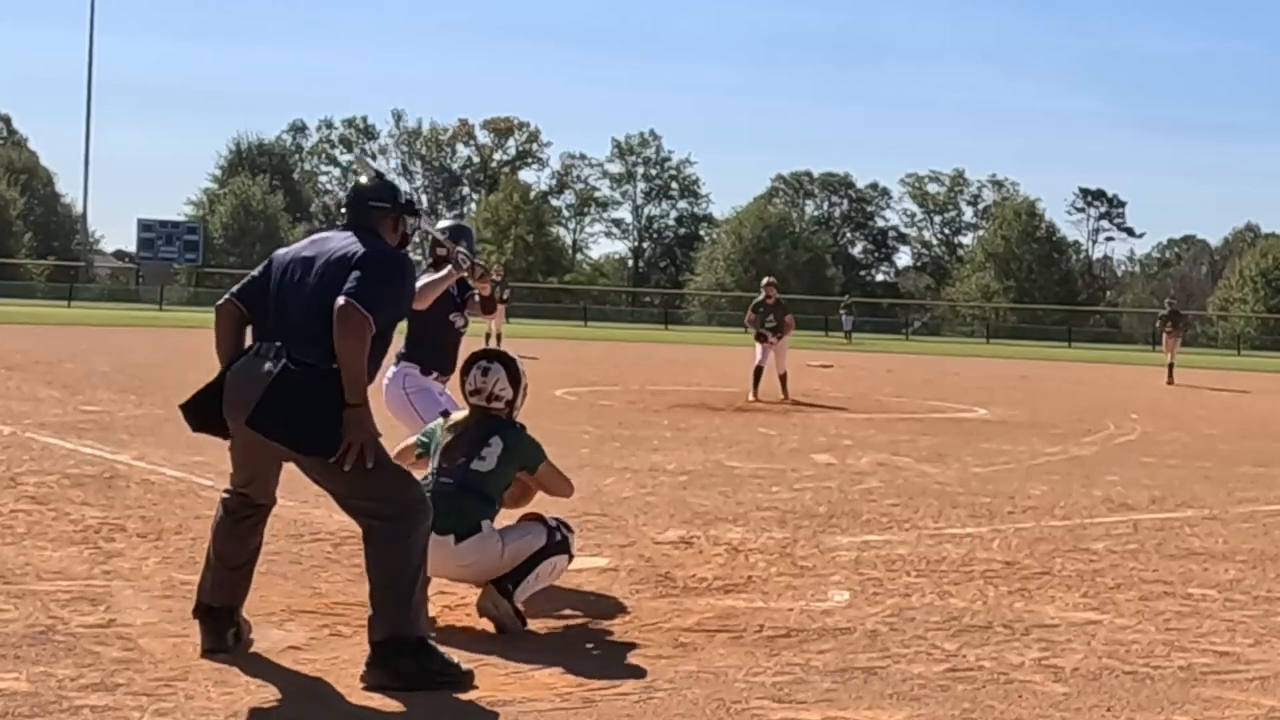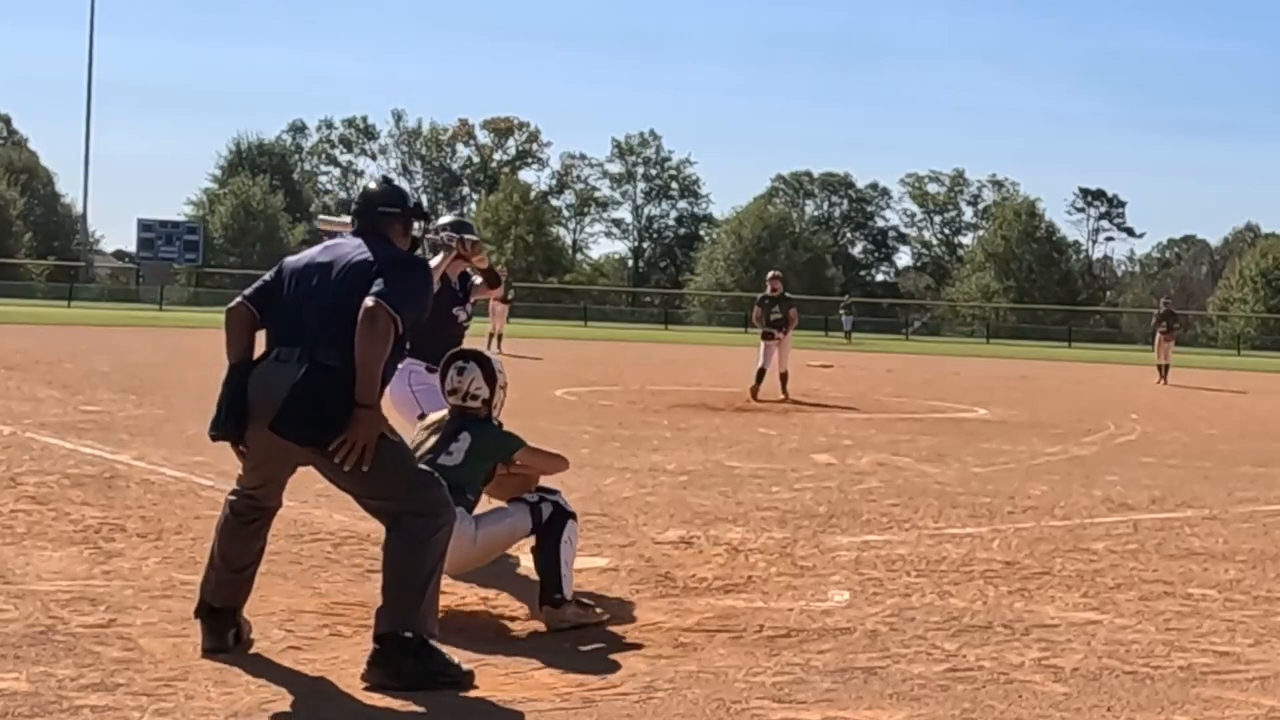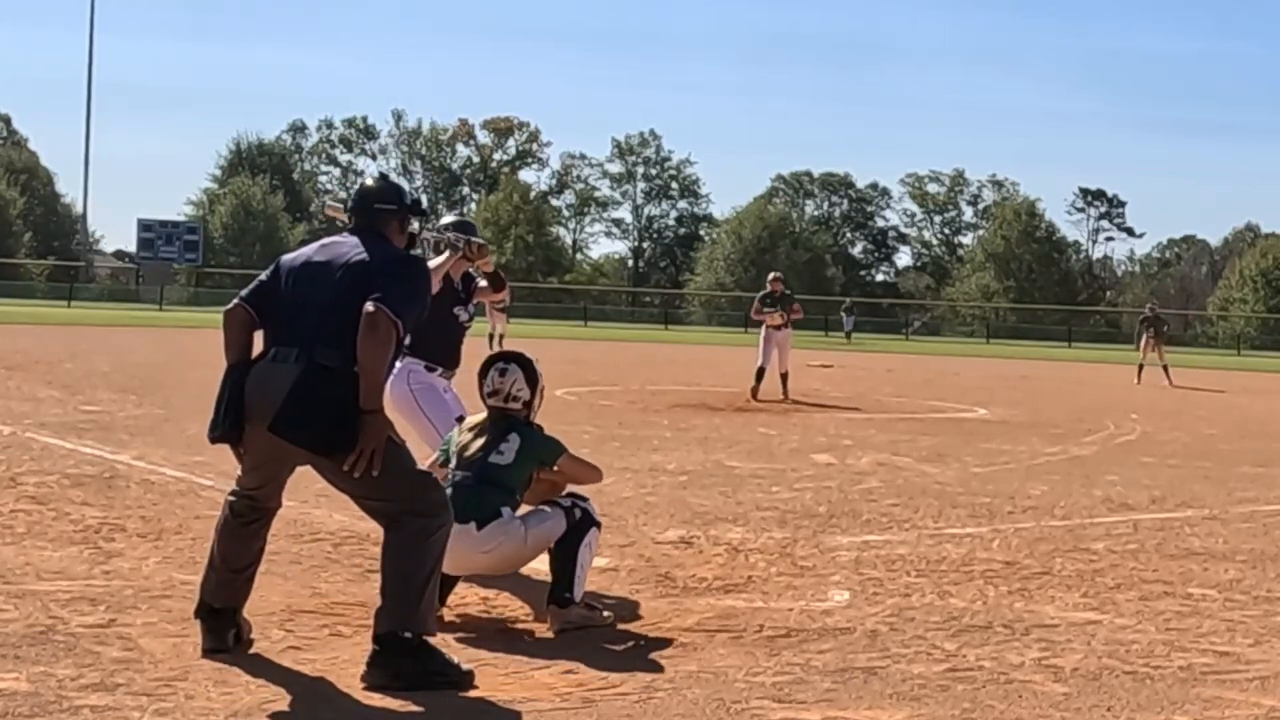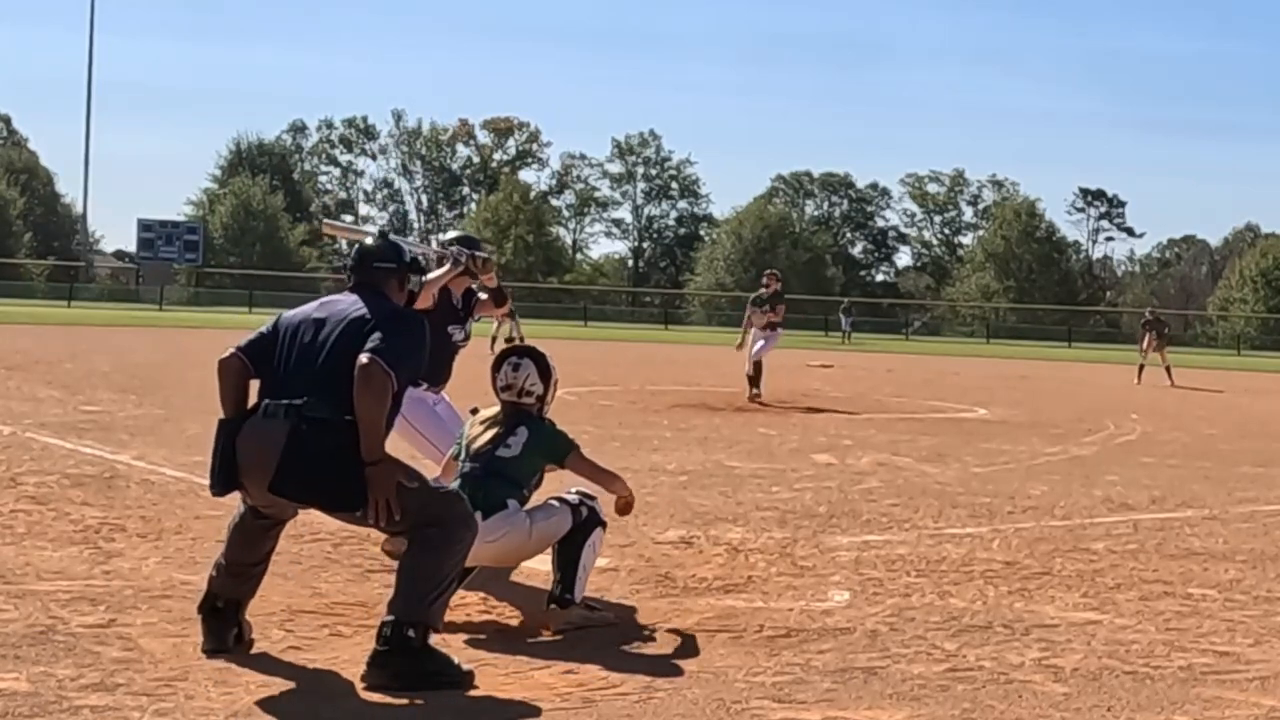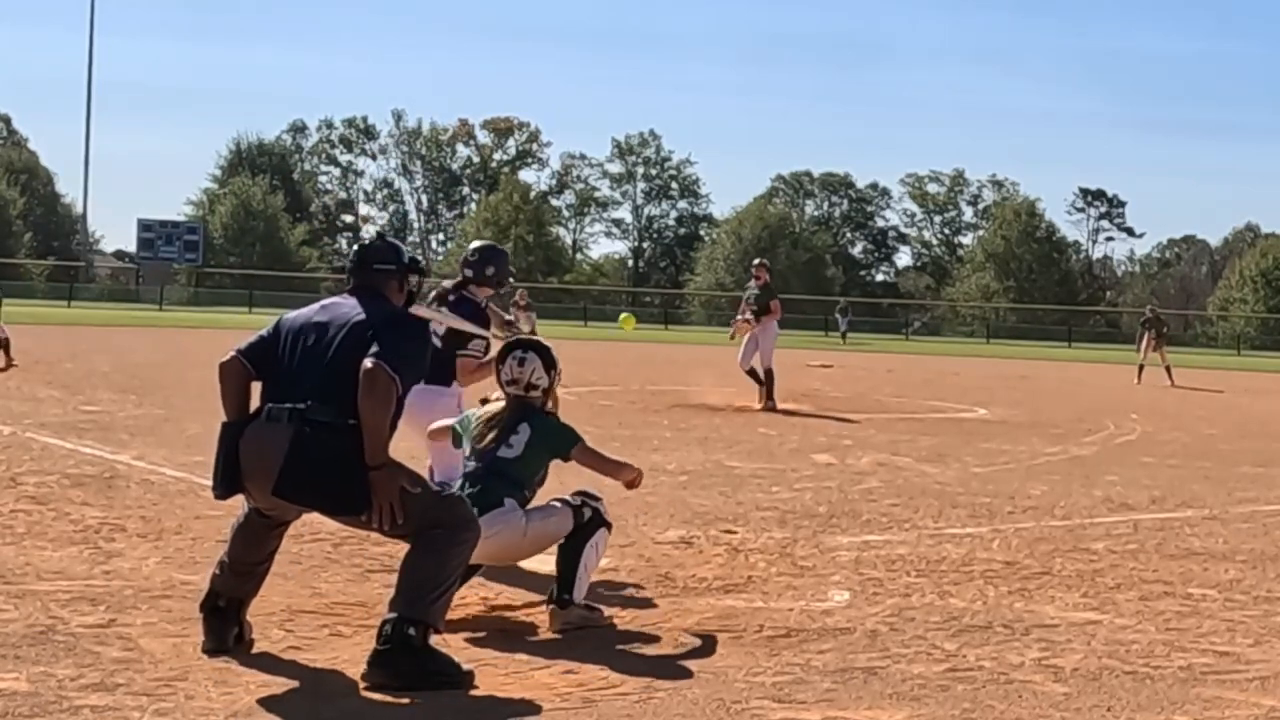
dt=0.7s
person 1, frame 1
left shoulder: (291, 252)
right shoulder: (389, 261)
left elbow: (228, 310)
right elbow: (349, 316)
left wrist: (232, 387)
right wrist: (356, 404)
left hip: (248, 391)
right hip: (307, 400)
left knee: (245, 499)
right knee: (400, 508)
left ankle: (218, 619)
right ankle: (397, 650)
person 1, frame 2
left shoulder: (301, 259)
right shoulder: (406, 266)
left elbow: (239, 312)
right elbow: (374, 317)
left wrist: (242, 393)
right wrist: (366, 407)
left hip: (266, 396)
right hip: (327, 405)
left knee: (251, 502)
right knee: (425, 509)
left ankle: (219, 618)
right ankle: (399, 648)
person 1, frame 3
left shoulder: (297, 257)
right shoulder: (403, 265)
left elbow: (237, 314)
right elbow: (376, 322)
left wrist: (243, 392)
right wrist: (371, 411)
left hip: (263, 399)
right hip: (326, 404)
left knee: (251, 502)
right knee: (423, 510)
left ankle: (218, 617)
right ankle: (398, 648)
person 1, frame 4
left shoulder: (298, 314)
right shoulder: (402, 320)
left elbow: (231, 362)
right elbow: (370, 373)
left wrist: (241, 439)
right wrist: (374, 463)
left hip: (255, 456)
right hip: (321, 456)
left knee: (266, 503)
right knee: (450, 518)
left ankle: (220, 616)
right ankle: (401, 647)
person 1, frame 5
left shoulder: (296, 318)
right shoulder: (403, 324)
left elbow: (232, 367)
right elbow: (375, 377)
left wrist: (245, 442)
right wrist: (378, 467)
left hip: (258, 459)
right hip: (325, 459)
left knee: (267, 507)
right knee: (453, 522)
left ankle: (221, 616)
right ankle: (401, 647)
person 2, frame 1
left shoulder: (442, 427)
right shoulder: (515, 439)
left elbow: (401, 456)
right elbow: (565, 489)
right hip: (471, 553)
right knee: (560, 537)
right ankle: (504, 593)
person 2, frame 2
left shoulder: (427, 427)
right shoulder: (488, 435)
right elbow: (559, 463)
right wrist: (510, 468)
right hip: (451, 544)
right knee: (552, 506)
right ankle: (559, 604)
person 2, frame 3
left shoulder: (463, 430)
right shoulder: (532, 438)
right elbow: (594, 475)
right wrist: (544, 475)
left hip: (445, 549)
right hip: (492, 546)
right knee: (579, 511)
right ankle: (566, 605)
person 2, frame 4
left shoulder: (477, 422)
right shoulder: (543, 432)
left elbow: (447, 475)
right elbow: (609, 481)
right wrist: (625, 493)
right hip: (496, 537)
right knee: (584, 507)
right ankle: (566, 605)
person 2, frame 5
left shoulder: (480, 417)
right shoulder: (547, 427)
left elbow: (434, 431)
right elbow: (615, 469)
right wrist: (632, 471)
right hip: (500, 533)
right knee: (589, 509)
right ankle: (566, 606)
person 3, frame 1
left shoulder: (461, 288)
right shoulder: (431, 283)
left elbow: (488, 310)
right elbow: (417, 300)
left wrist: (484, 284)
right wrist: (453, 270)
left hip: (434, 385)
right hip: (409, 383)
person 3, frame 2
left shoulder: (464, 282)
left elbow: (494, 287)
left wrist: (478, 257)
right wrist: (447, 253)
left hip: (440, 382)
right hip: (415, 380)
person 3, frame 3
left shoulder: (468, 283)
right shoulder: (437, 277)
left elbow: (499, 291)
left wrist: (484, 259)
right wrist: (452, 252)
left hip: (439, 382)
right hip: (414, 378)
person 3, frame 4
left shoulder: (468, 299)
right shoulder: (435, 293)
left elbow: (500, 306)
right elbow: (413, 296)
left wrist: (488, 275)
right wrist: (453, 266)
left hip: (432, 395)
right hip: (406, 396)
person 3, frame 5
left shoulder: (449, 292)
right shoulder: (471, 307)
right elbow: (466, 375)
left hip: (414, 390)
right hip: (438, 395)
left knee: (445, 458)
right knee: (452, 474)
